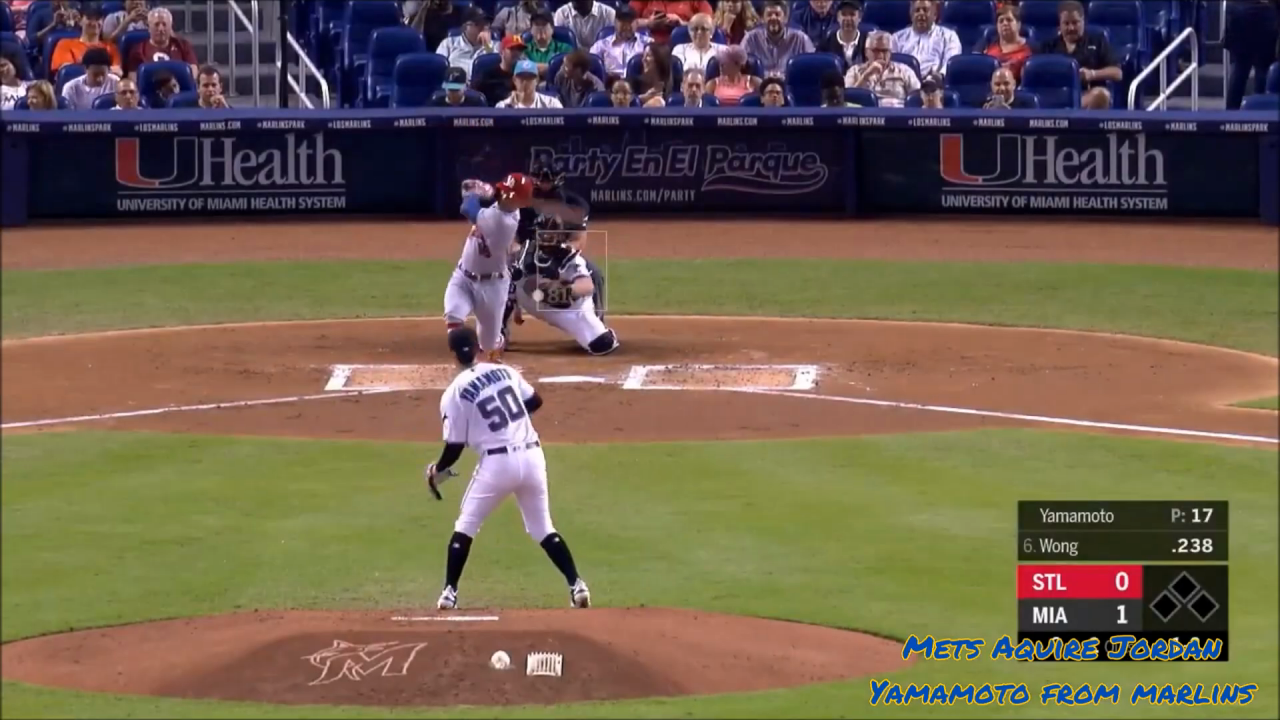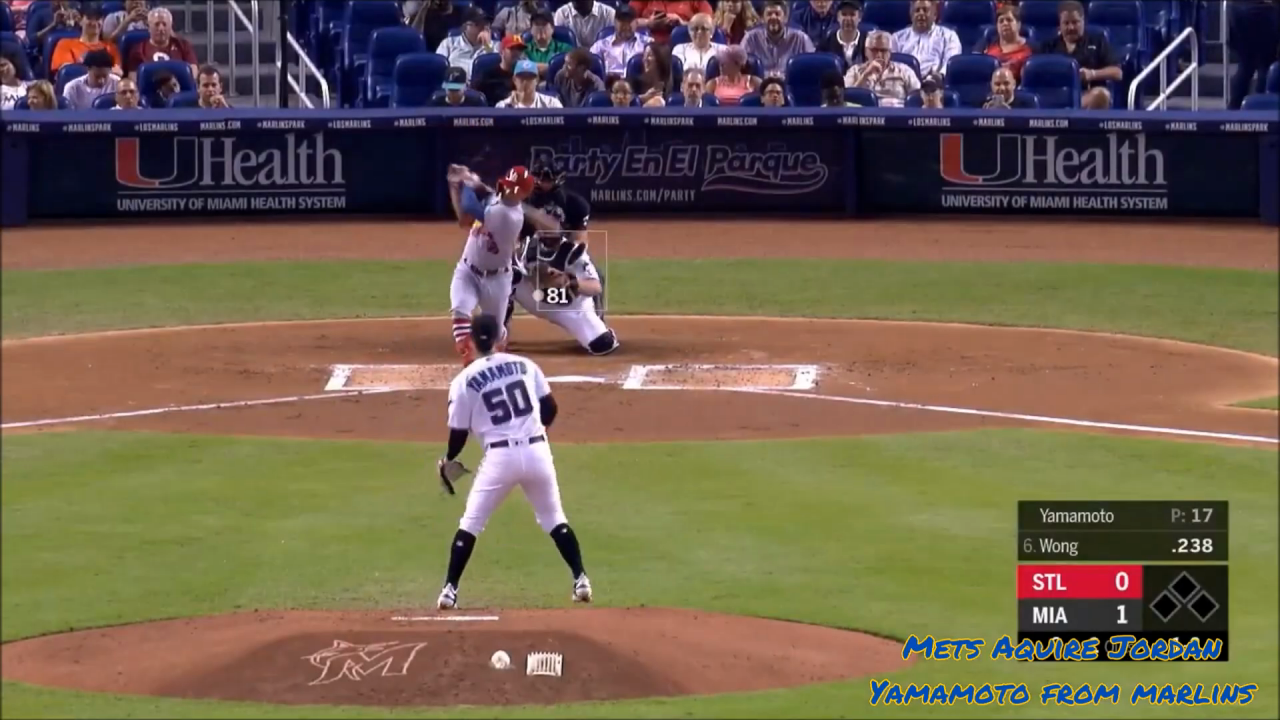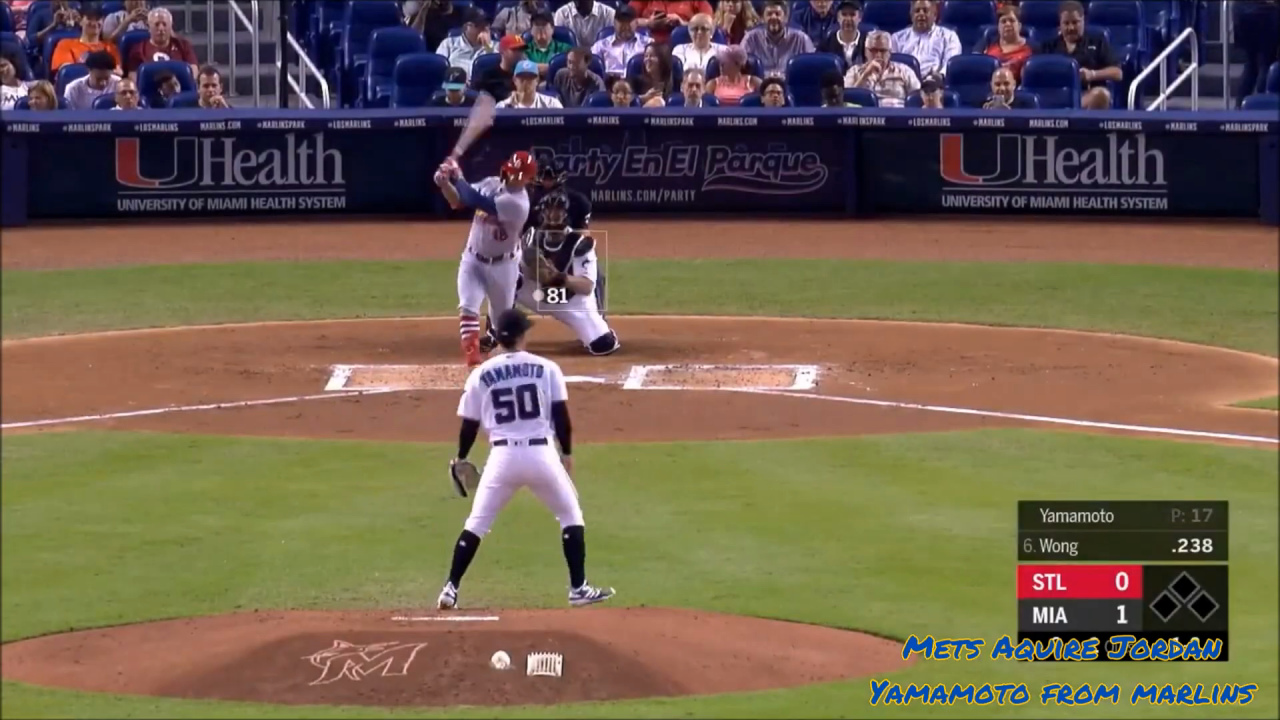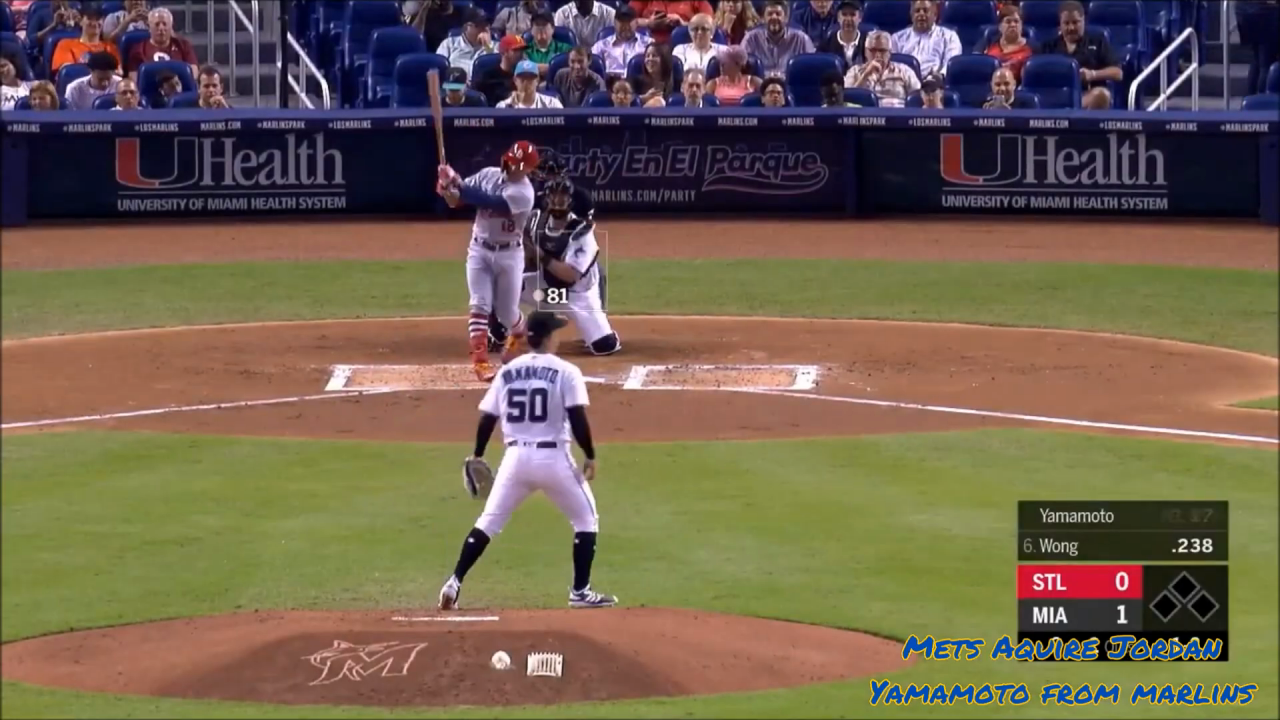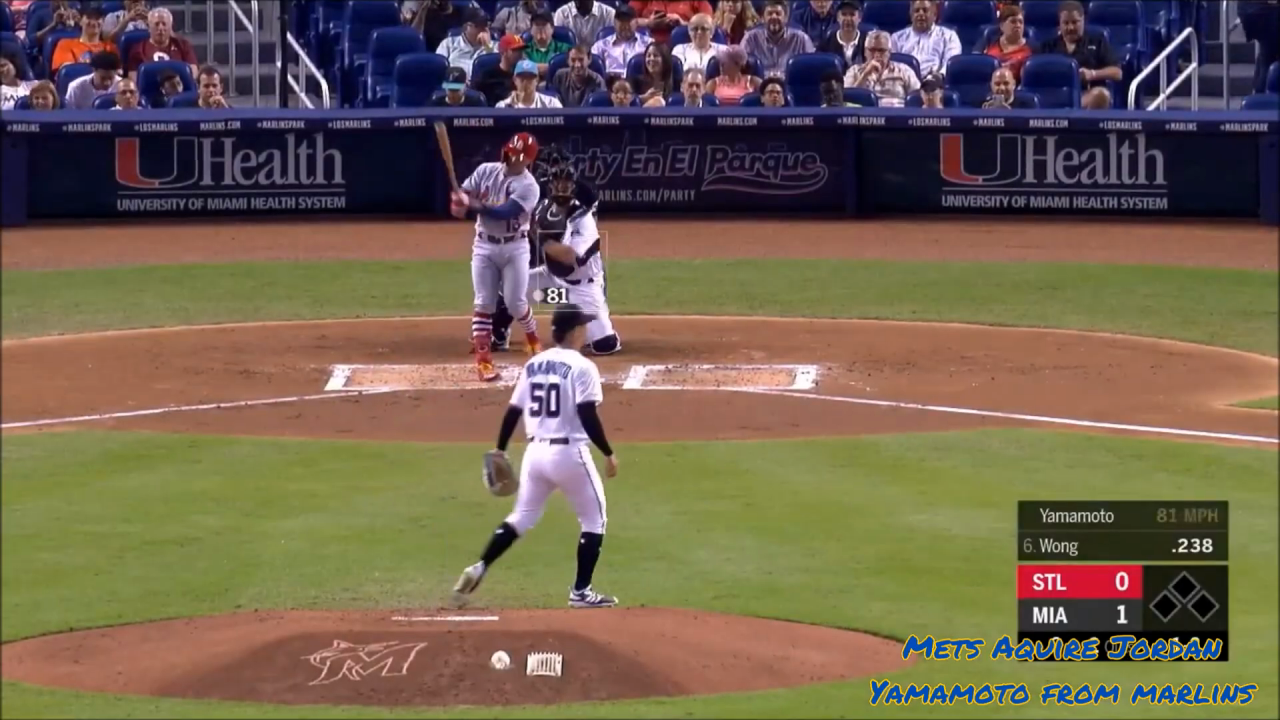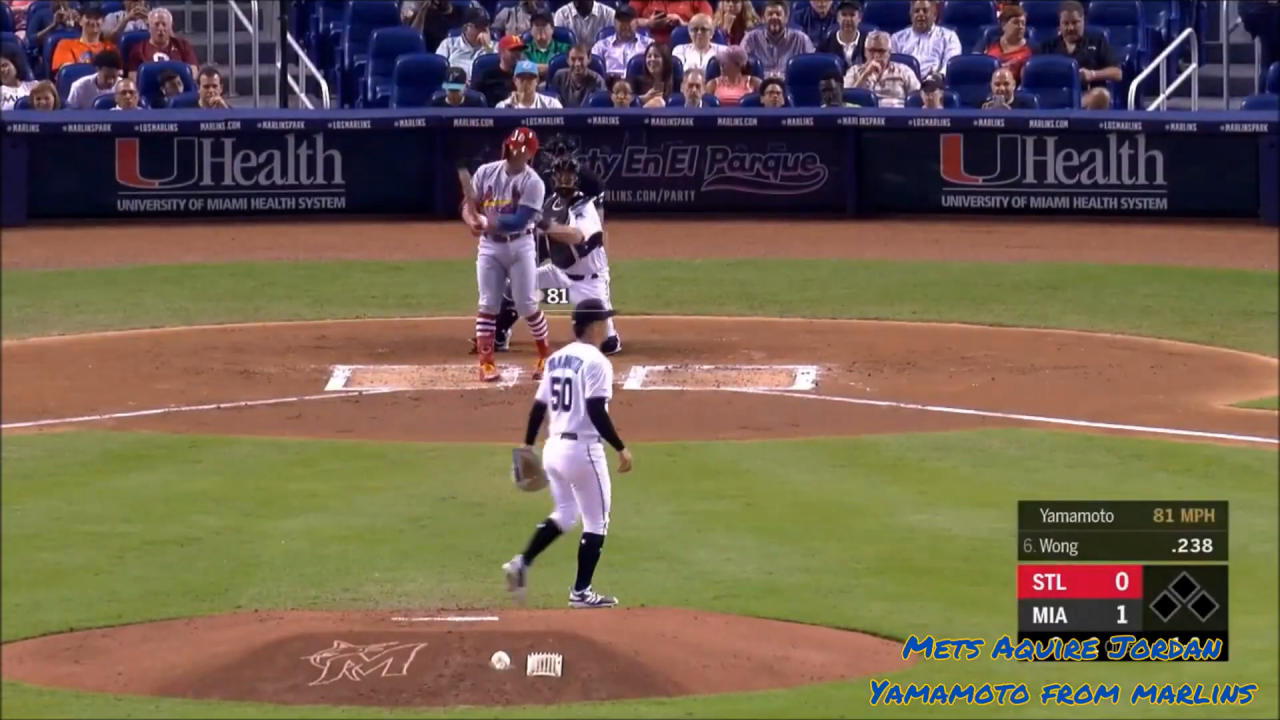
dt=0.1s
person 1, frame 1
left shoulder: (454, 393)
right shoulder: (508, 372)
left elbow: (455, 445)
right elbow: (537, 404)
left wrist: (439, 469)
left hip: (496, 464)
right hip: (532, 458)
left knee: (466, 526)
right knee: (543, 528)
left ankle: (449, 591)
right ankle: (576, 586)
person 1, frame 2
left shoulder: (464, 380)
right shoulder: (525, 365)
left elbow: (458, 432)
right elbow: (551, 408)
left wrist: (447, 460)
left hip: (500, 457)
right hip: (537, 452)
left knee: (471, 523)
right knee: (554, 518)
left ankle: (450, 590)
right ankle: (580, 580)
person 1, frame 3
left shoulder: (482, 373)
right shoulder: (548, 368)
left elbow: (469, 422)
right elbow: (561, 414)
left wrist: (461, 457)
right wrist: (566, 452)
left hip: (503, 456)
right hip: (542, 454)
left knee: (477, 525)
right knee: (571, 517)
left ankle: (450, 590)
right ankle: (579, 588)
person 1, frame 4
left shoulder: (508, 372)
right shoulder: (566, 371)
left elbow: (488, 417)
right elbow: (578, 419)
left wrist: (476, 456)
right wrist: (591, 456)
left hip: (516, 457)
right hip: (554, 458)
left knee: (488, 523)
right knee: (586, 521)
left ankle: (453, 583)
right ankle: (580, 591)
person 1, frame 5
left shoulder: (533, 364)
right shoulder: (582, 366)
left elbow: (513, 410)
right elbow: (588, 415)
left wrist: (500, 450)
right wrist: (608, 453)
left hip: (536, 452)
right hip: (570, 453)
left knee: (521, 518)
right knee: (594, 521)
left ankle: (477, 570)
right ankle: (581, 592)
person 1, frame 6
left shoulder: (557, 358)
right shoulder: (596, 361)
left elbow: (539, 405)
right elbow: (597, 411)
left wrist: (528, 445)
right wrist: (620, 448)
left hip: (555, 447)
right hip: (584, 450)
left knee: (564, 514)
right knee: (596, 522)
left ankle: (521, 563)
right ankle: (581, 591)
person 2, frame 1
left shoulder: (503, 220)
right shoulder: (496, 210)
left elbow: (468, 208)
left wrist: (482, 194)
left hip: (490, 284)
right hip: (463, 277)
left knee: (489, 340)
right knee: (453, 316)
left ankle: (494, 350)
person 2, frame 2
left shoulder: (508, 215)
right shoulder: (494, 201)
left elbow: (470, 207)
right elbow: (466, 220)
left wrist: (468, 183)
right wrist: (456, 186)
left hip: (495, 278)
right hip: (467, 271)
right knee: (460, 312)
left ankle: (499, 347)
right ankle: (471, 362)
person 2, frame 3
left shoulder: (518, 204)
right shoulder: (492, 184)
left elbow: (476, 201)
right elbow: (457, 201)
left wrist: (457, 176)
right wrist: (445, 180)
left hip: (502, 266)
right hip: (473, 260)
right knee: (468, 308)
right ankle: (474, 362)
person 2, frame 4
left shoulder: (523, 193)
right shoulder: (489, 174)
left elbow: (484, 201)
right elbow: (455, 200)
left wrist: (456, 182)
right wrist: (446, 188)
left hip: (509, 256)
right hip: (480, 252)
left knee: (507, 311)
right knee: (479, 306)
left ankle: (519, 334)
right ankle: (481, 363)
person 2, frame 5
left shoulder: (527, 185)
right shoulder: (485, 171)
left elbow: (505, 213)
right elbow: (461, 201)
left wrist: (472, 204)
right wrist: (458, 202)
left hip: (514, 248)
right hip: (484, 246)
left knee: (517, 303)
right knee: (483, 304)
left ankle: (534, 343)
right ankle: (483, 362)
person 2, frame 6
left shoulder: (533, 183)
right shoulder: (486, 171)
left elbow: (522, 218)
right elbow: (469, 204)
left wrist: (492, 222)
right wrist: (472, 221)
left hip: (520, 246)
right hip: (490, 246)
left knee: (527, 303)
right knee: (488, 304)
left ankle: (545, 355)
right ankle: (485, 363)
person 3, frame 1
left shoulder: (569, 259)
right shoulder: (527, 252)
left elbow: (587, 286)
left wrist: (564, 288)
right wrist: (516, 308)
left hip: (572, 309)
right hip: (542, 302)
left knee: (602, 345)
right knee: (504, 279)
right ankle: (498, 337)
person 3, frame 2
left shoulder: (573, 254)
right shoulder: (528, 247)
left elbow: (595, 288)
left wrist: (570, 283)
left hip: (572, 307)
right hip: (542, 301)
left knee: (602, 345)
right knee: (505, 278)
right ankle: (498, 336)
person 3, frame 3
left shoulder: (580, 245)
right shoulder: (533, 236)
left elbow: (586, 288)
right elbow: (524, 266)
left wrist: (558, 276)
left hip: (575, 302)
right hip: (544, 292)
left knee: (603, 346)
person 3, frame 4
left shoulder: (581, 231)
right shoulder: (538, 220)
left elbow: (571, 275)
left wrist: (543, 260)
left hip: (578, 295)
right hip: (547, 285)
left knee: (605, 346)
right knee: (506, 282)
right ankle: (498, 337)
person 3, frame 5
left shoulder: (581, 217)
right shoulder: (543, 208)
left elbow: (570, 256)
left wrist: (541, 241)
left hip: (583, 285)
right hip: (552, 276)
left knee: (605, 345)
right knee: (509, 284)
right ankle: (498, 337)
person 3, frame 6
left shoulder: (583, 206)
right shoulder: (550, 202)
left elbow: (576, 236)
left wrist: (546, 226)
left hip: (588, 281)
right hip: (559, 273)
left knee: (606, 346)
right knee: (513, 287)
right ankle: (499, 338)
